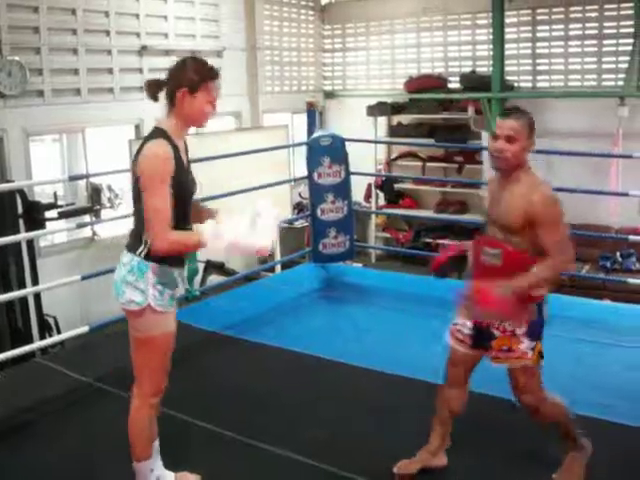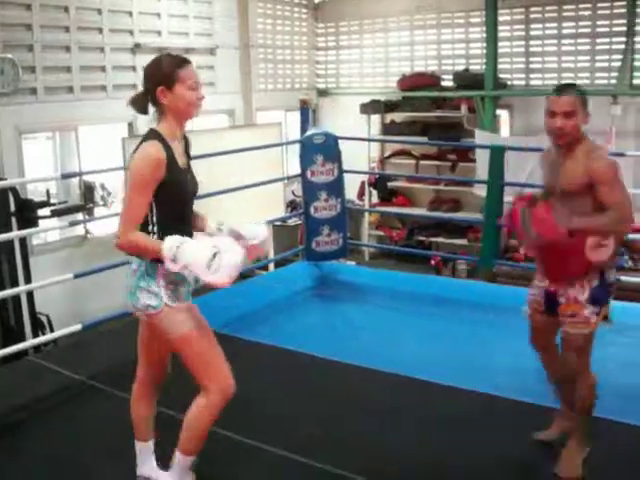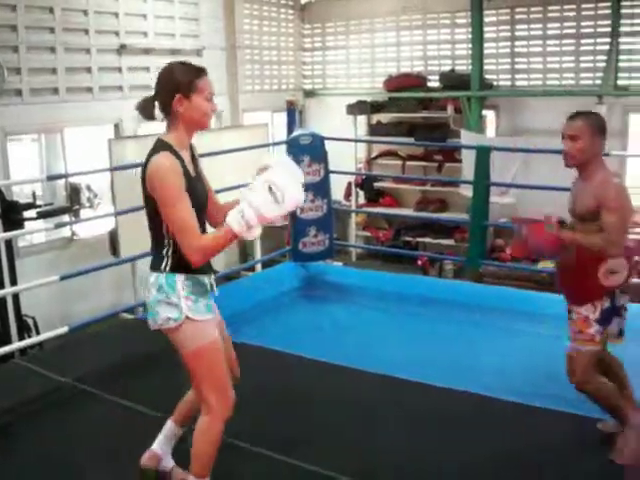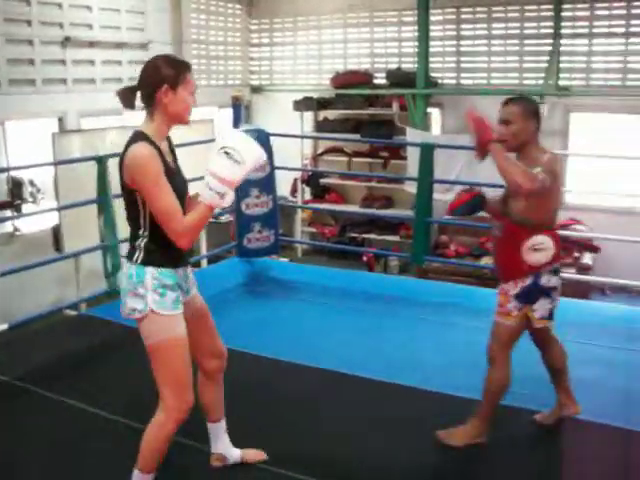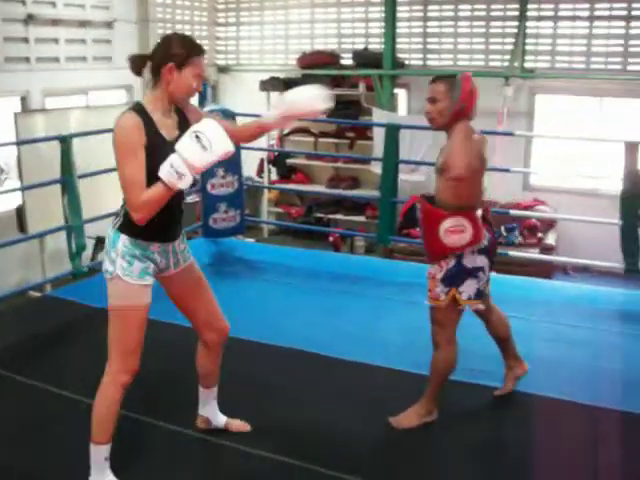
dt=0.3s
person 1, frame 1
left shoulder: (176, 144)
right shoulder: (157, 151)
left elbow: (185, 211)
right elbow: (163, 238)
left hip: (160, 277)
right hip: (149, 279)
left knee: (148, 385)
right knee: (151, 390)
person 1, frame 2
left shoulder: (178, 144)
right shoulder: (151, 152)
right elbow: (127, 237)
left wrist: (222, 236)
right wrist: (182, 253)
left hip: (170, 279)
right hip: (158, 282)
left knee: (150, 378)
right knee: (219, 387)
person 1, frame 3
left shoulder: (186, 152)
right shoulder: (164, 165)
left elbow: (214, 214)
right elbow: (196, 251)
left wrist: (259, 198)
right wrist: (252, 212)
left hip: (196, 287)
right hip: (178, 292)
left knee: (218, 383)
right knee: (220, 403)
person 1, frame 4
left shoulder: (162, 142)
right shoulder: (141, 154)
right elbow: (182, 234)
left wrist: (222, 180)
right wrist: (221, 185)
left hip: (176, 275)
right hip: (152, 281)
left knee: (214, 360)
right knee: (177, 403)
person 1, frame 5
left shoulder: (183, 114)
right shoulder: (131, 124)
left elbow: (241, 132)
right elbow: (138, 209)
left wrist: (289, 107)
right wrist: (184, 165)
left hip: (170, 247)
right hip: (130, 251)
left knee: (215, 330)
right knee: (123, 370)
left ankle: (209, 414)
person 2, frame 1
left shoulder: (538, 195)
right shoulder: (496, 182)
left elbow: (561, 260)
left wrist: (507, 289)
right wrist: (466, 247)
left hip: (518, 305)
right hip: (484, 296)
left knee: (528, 394)
right knee: (454, 374)
left ankle: (578, 446)
right ankle: (433, 450)
person 2, frame 2
left shoulder: (598, 163)
right shoulder: (549, 156)
left elbow: (623, 221)
left wrist: (569, 221)
left hip: (585, 274)
right hip: (550, 268)
left knee: (574, 360)
right knee: (541, 341)
left ankle: (578, 440)
right ankle: (567, 414)
person 2, frame 3
left shoulder: (609, 189)
right shoulder: (579, 182)
left wrist: (564, 236)
right wrist: (560, 233)
left hip: (601, 293)
right hip: (581, 288)
left knee: (582, 375)
right knee: (597, 356)
person 2, frame 4
left shoulder: (546, 163)
right shoulder: (521, 164)
left elbow: (527, 186)
right elbow: (507, 208)
left wrist: (492, 144)
right wrist: (480, 201)
left hip: (533, 271)
right hip: (519, 268)
left knee: (497, 351)
right knee: (542, 335)
left ankle: (477, 426)
right ankle: (565, 401)
person 2, frame 5
left shoulder: (468, 141)
right shoulder: (459, 141)
left elbow: (459, 173)
left wrist: (459, 121)
right wrist: (430, 201)
left hip: (459, 249)
right hip: (462, 243)
left knee: (443, 330)
right knee: (484, 309)
left ankle: (427, 406)
right ankle: (515, 365)
